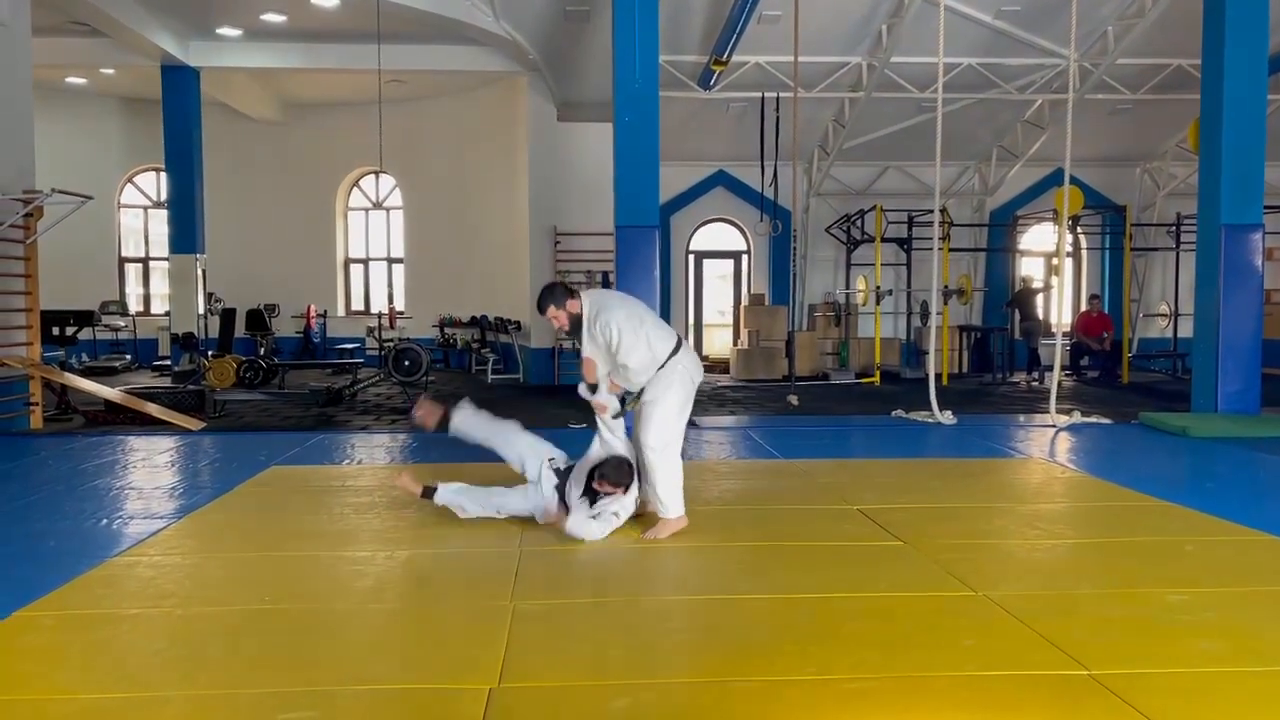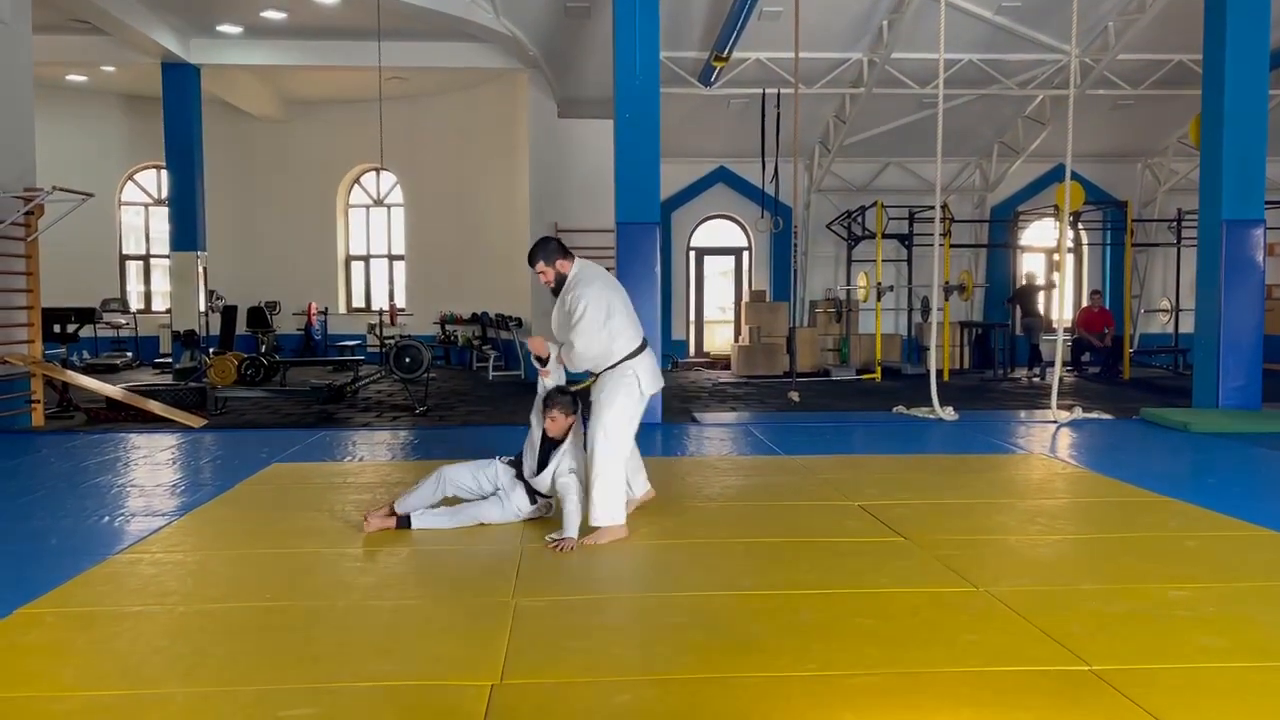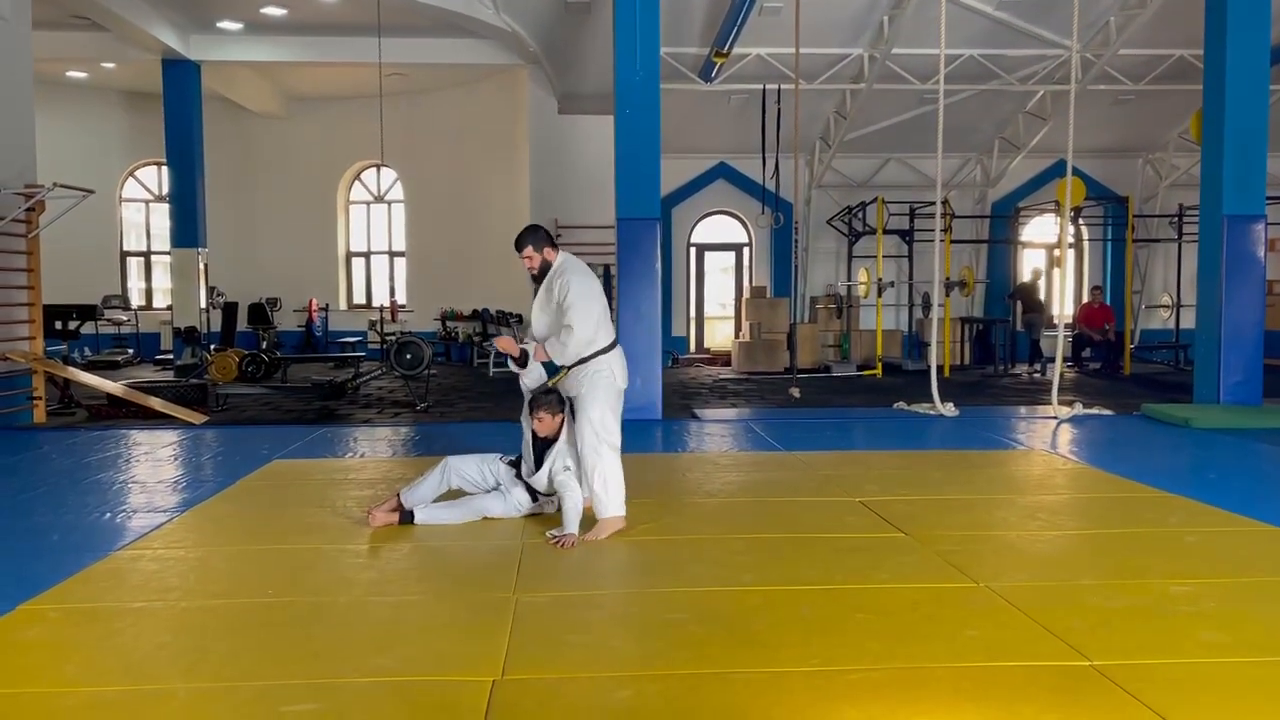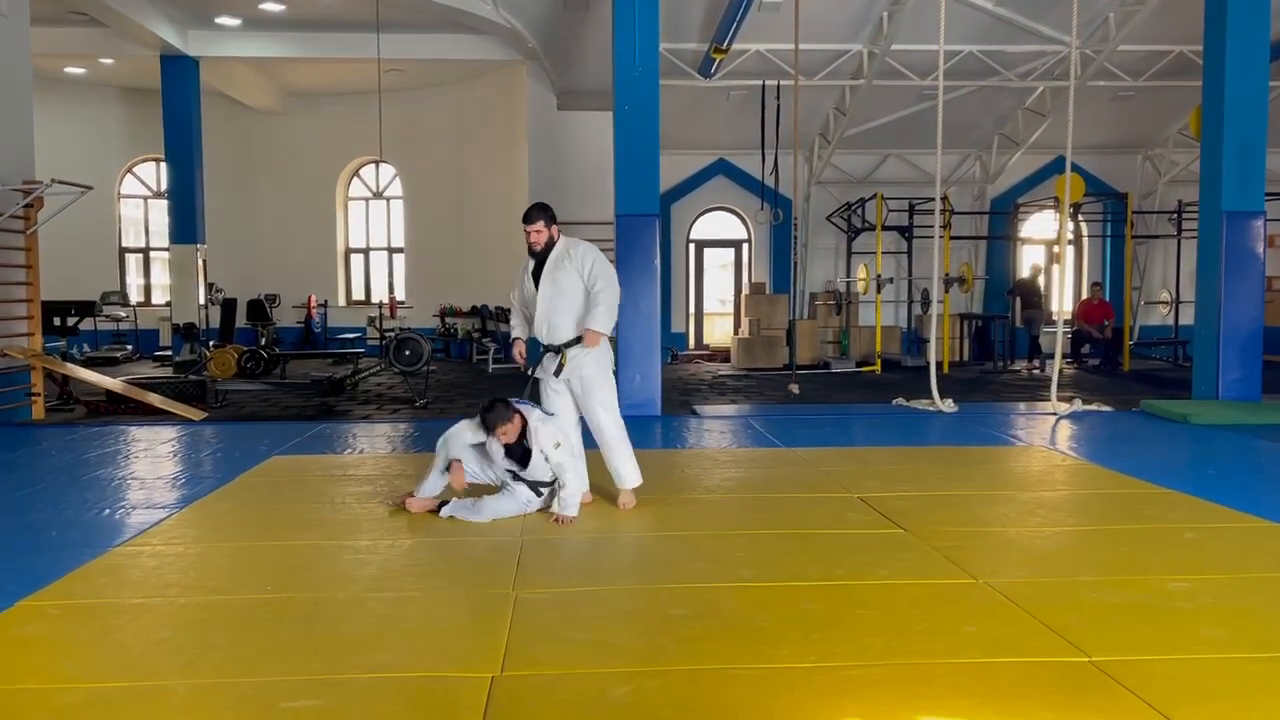
dt=0.4s
person 1, frame 1
left shoulder: (609, 316)
right shoulder: (585, 317)
left elbow: (635, 365)
right elbow: (608, 363)
left wrist: (611, 385)
right wrist: (598, 390)
left hip: (672, 371)
right hip: (654, 373)
left knee: (657, 443)
right knee: (645, 440)
left ankle: (673, 516)
right ankle: (652, 500)
person 1, frame 2
left shoulder: (586, 291)
right shoulder: (580, 279)
left elbow: (584, 350)
right elbow: (580, 340)
left wrist: (555, 355)
right wrist: (552, 350)
left hip: (626, 374)
right hip: (618, 371)
left knee: (604, 446)
right knee: (617, 438)
left ankle: (611, 523)
right ankle: (638, 489)
person 1, frame 3
left shoulder: (573, 278)
right shoulder: (550, 277)
left elbow: (578, 331)
right elbow: (549, 328)
left wrist: (545, 352)
right wrist: (525, 352)
left hip: (599, 368)
right hip: (575, 370)
left knee: (596, 439)
right knee: (579, 437)
left ankle: (611, 515)
right ankle: (586, 496)
person 1, frame 4
left shoulder: (580, 253)
right shoulder: (528, 267)
left elbow: (606, 289)
right elbow: (519, 309)
left wrist: (596, 327)
right wrist: (519, 337)
left hip: (587, 354)
right hip: (550, 358)
left knee: (604, 420)
right knee: (561, 428)
left ankle: (626, 485)
person 2, frame 1
left shoulder: (620, 506)
right shoulder: (617, 452)
left elbow: (593, 529)
right elbow: (610, 423)
left wrist: (568, 518)
left hip: (553, 500)
right hip: (557, 473)
left knee: (495, 503)
right knee: (510, 435)
left ankle: (428, 492)
right ankle: (445, 417)
person 2, frame 2
left shoulder: (570, 458)
right shoulder: (550, 412)
left elbow: (572, 499)
right elbow: (551, 377)
left wrist: (570, 535)
right wrist: (545, 355)
left hip: (526, 500)
right hip: (508, 472)
left knee: (477, 513)
right knee: (447, 475)
left ankle: (396, 522)
right ankle: (394, 508)
person 2, frame 3
left shoulder: (565, 456)
right shoulder: (542, 411)
left elbow: (572, 495)
left wrist: (571, 532)
left hip: (534, 497)
right hip: (514, 471)
left knee: (479, 506)
right knee: (450, 465)
left ankle: (397, 517)
right ankle: (398, 501)
person 2, frame 4
left shoulder: (545, 430)
right shoulder: (491, 420)
left elbow: (570, 471)
right elbow: (452, 438)
left wrist: (568, 510)
right wrist: (454, 463)
left hip: (531, 488)
right hip: (506, 471)
left knee: (485, 509)
right knee: (447, 454)
left ankle: (437, 505)
right ankle: (419, 496)
